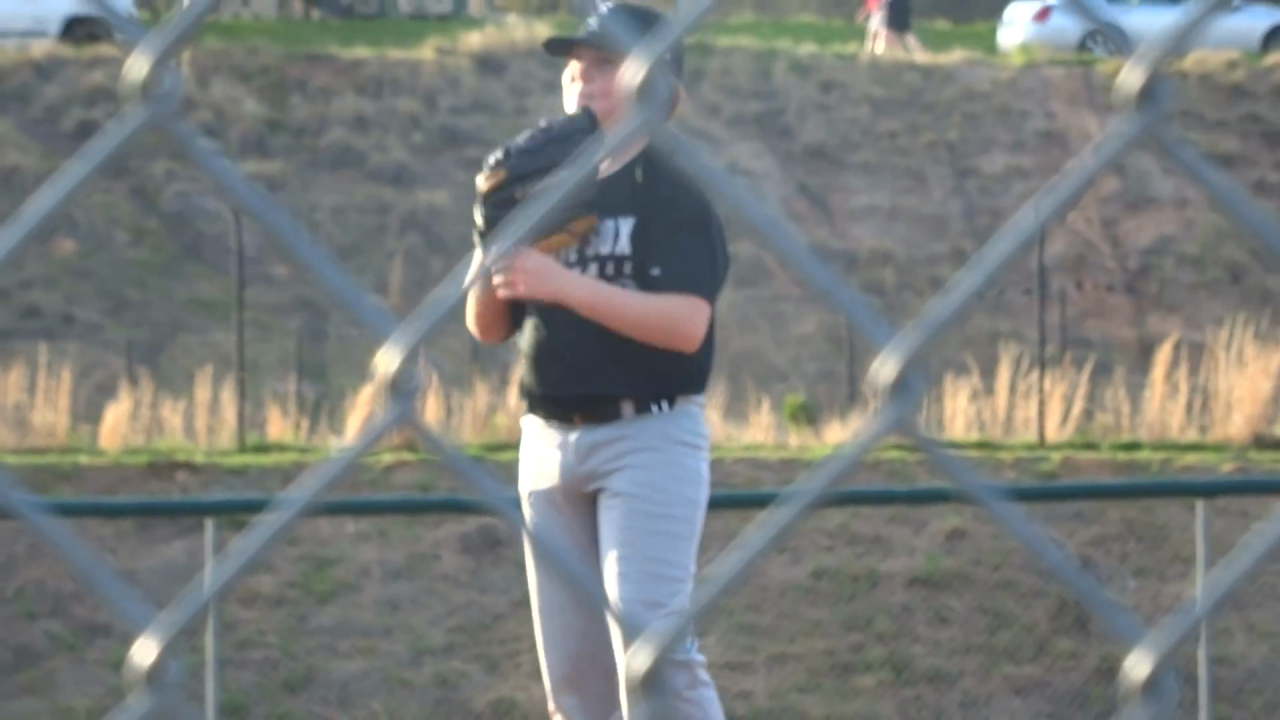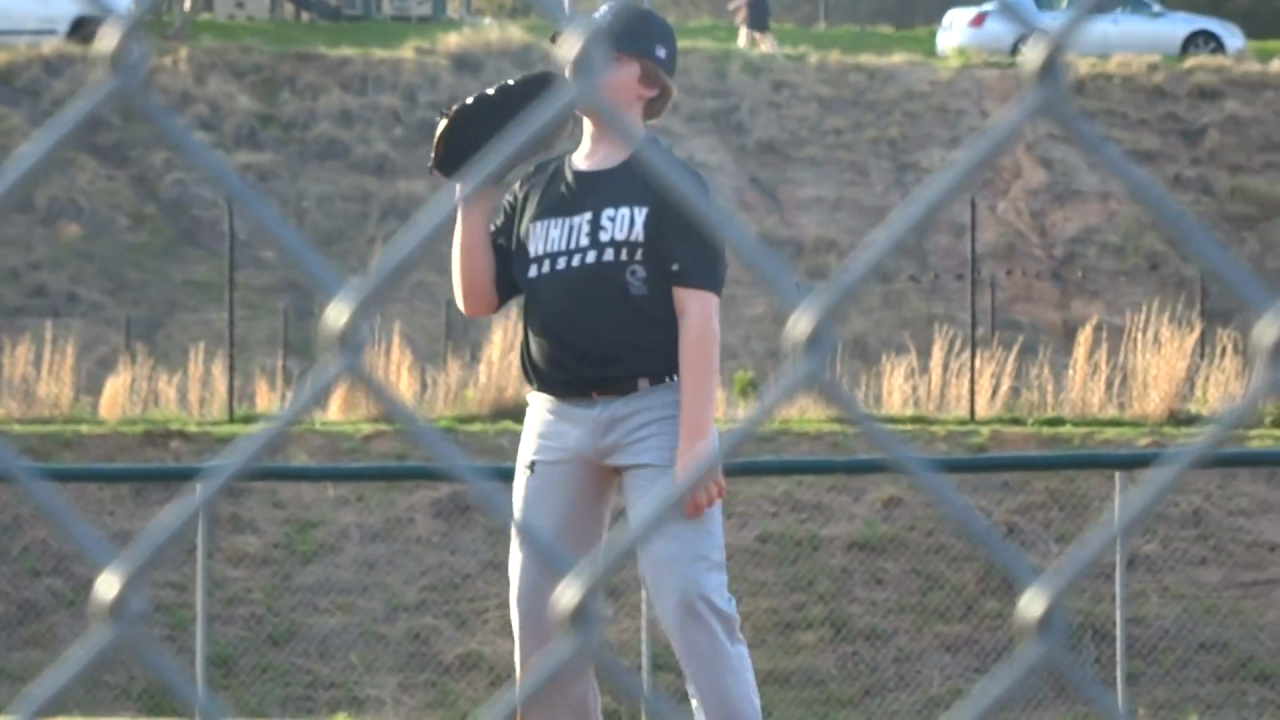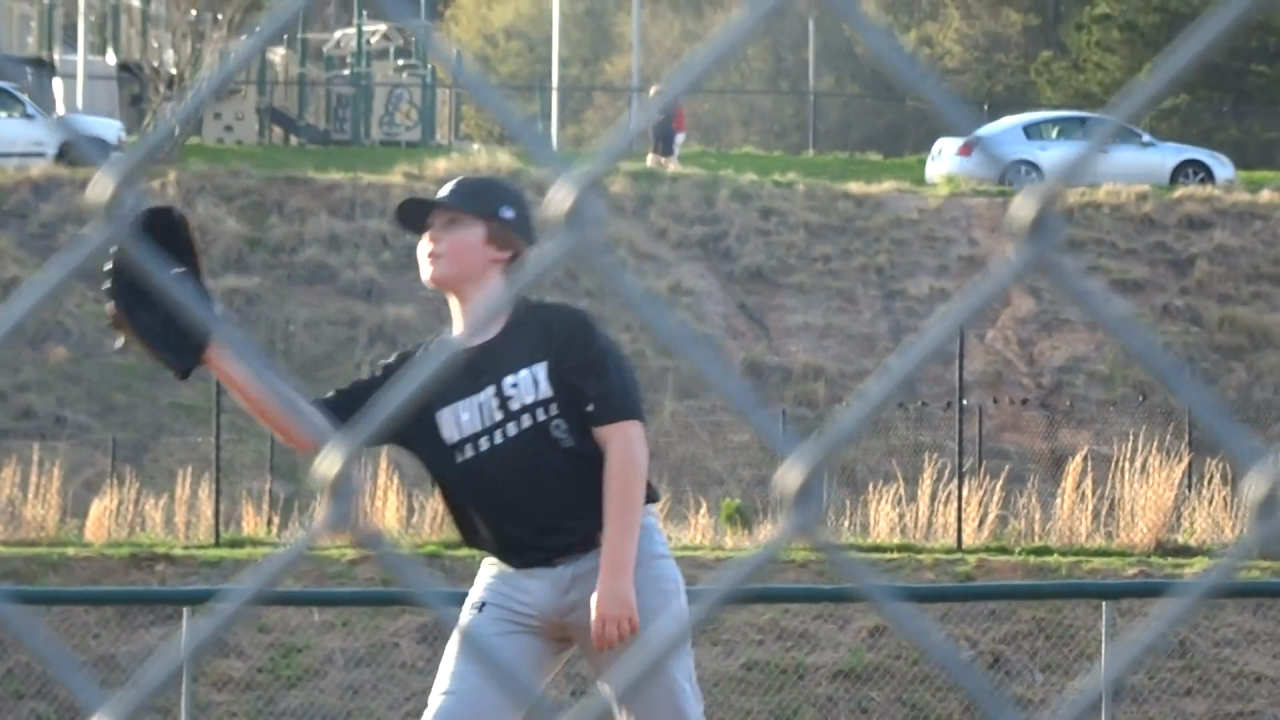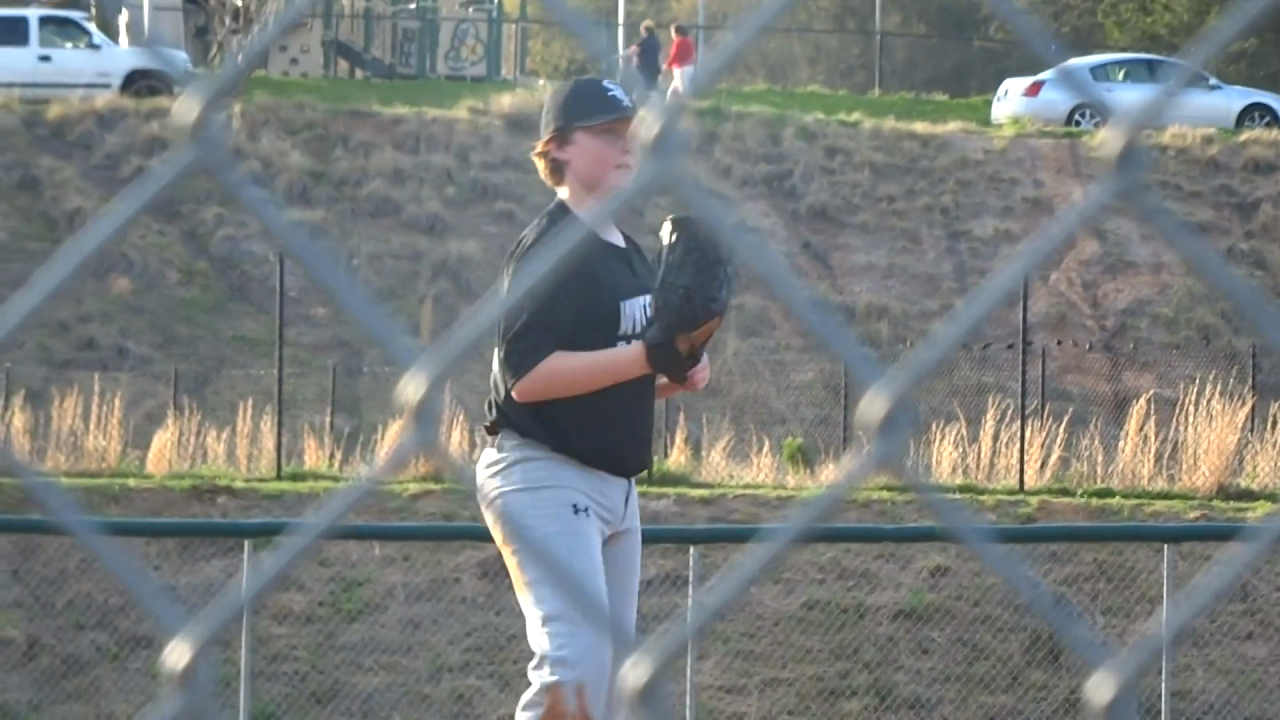
dt=1s
person 1, frame 1
left shoulder: (671, 190)
left elbow: (686, 326)
right elbow: (486, 326)
left wrist: (563, 283)
right wrist: (495, 249)
left hip: (650, 435)
right hip: (548, 442)
right knee: (573, 661)
person 1, frame 2
left shoulder: (672, 184)
right shoulder: (534, 187)
left elbow: (699, 314)
right elbow: (476, 299)
left wrist: (695, 438)
right wrist: (472, 192)
left hip: (653, 411)
right hip: (556, 419)
left knee: (693, 596)
right knee: (539, 611)
person 1, frame 3
left shoulder: (565, 332)
left elbow: (624, 443)
right elbow: (312, 429)
left wrist: (616, 576)
right wrist: (211, 350)
left hip: (623, 559)
right hip: (514, 582)
person 1, frame 4
left shoulder: (633, 255)
right shoulder: (549, 246)
right elbow: (527, 377)
left wrist: (682, 368)
right wrist: (648, 359)
left hip: (615, 490)
right hip: (541, 480)
right knee: (576, 663)
